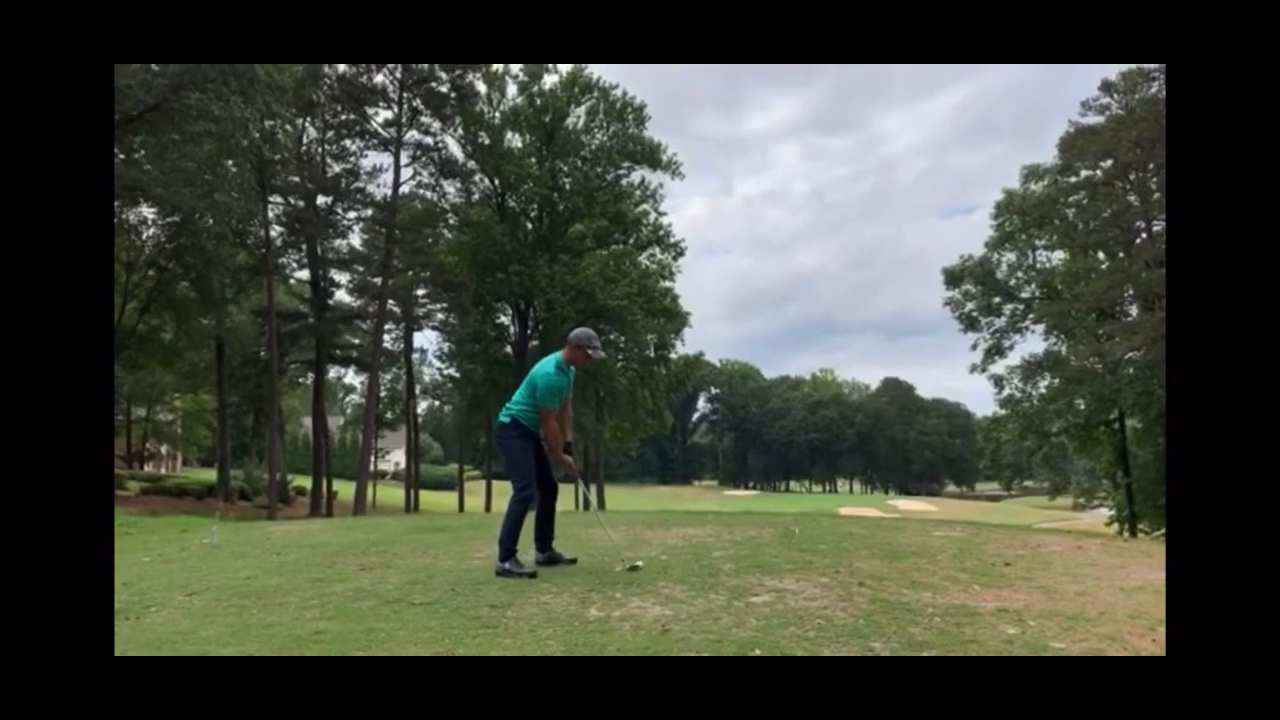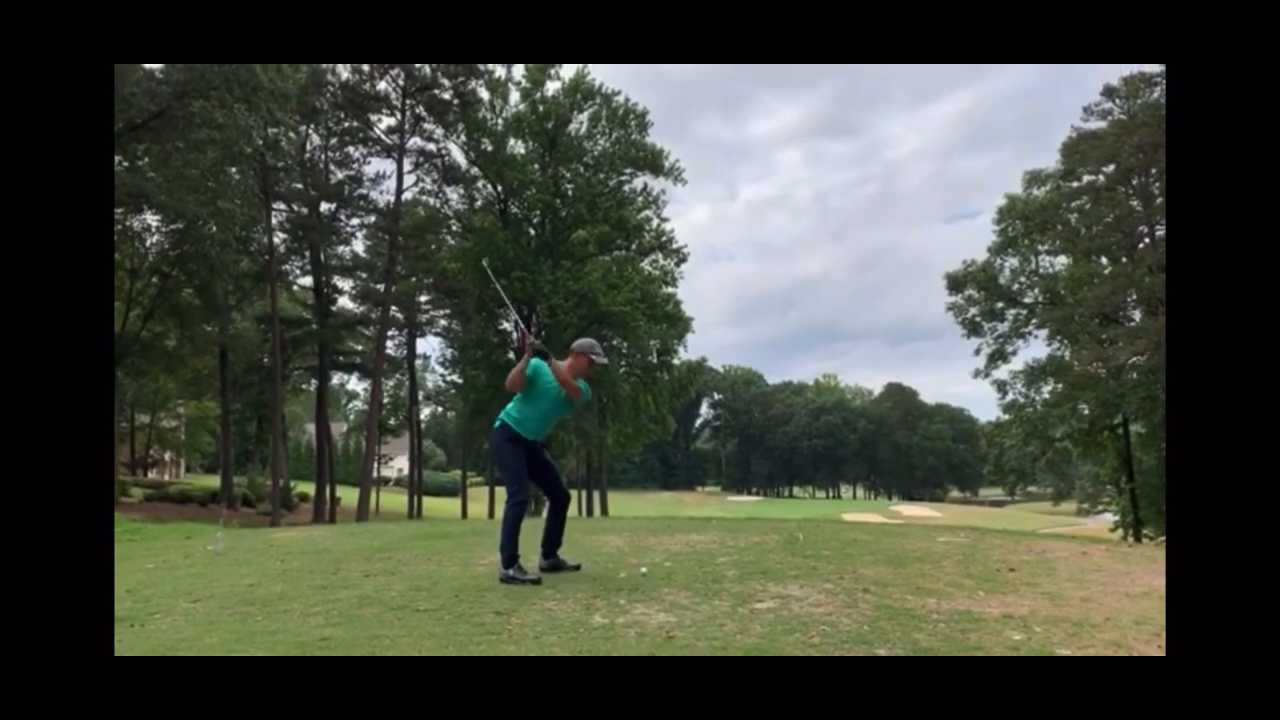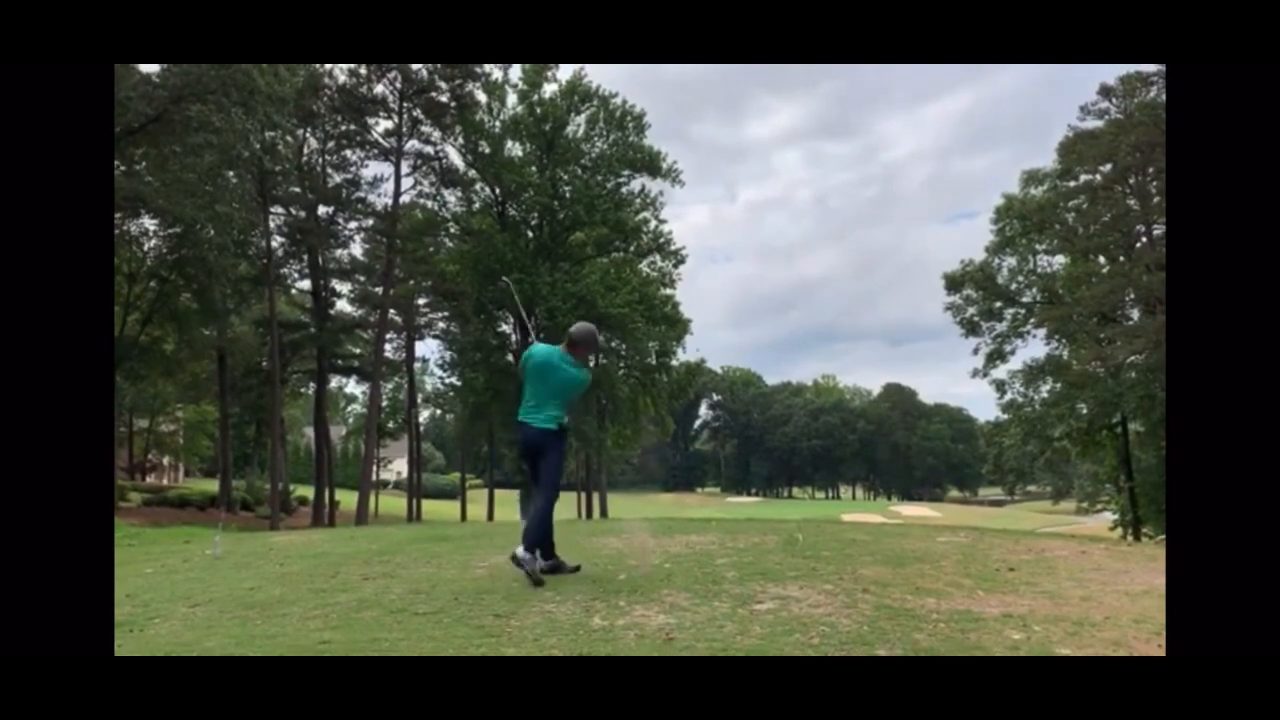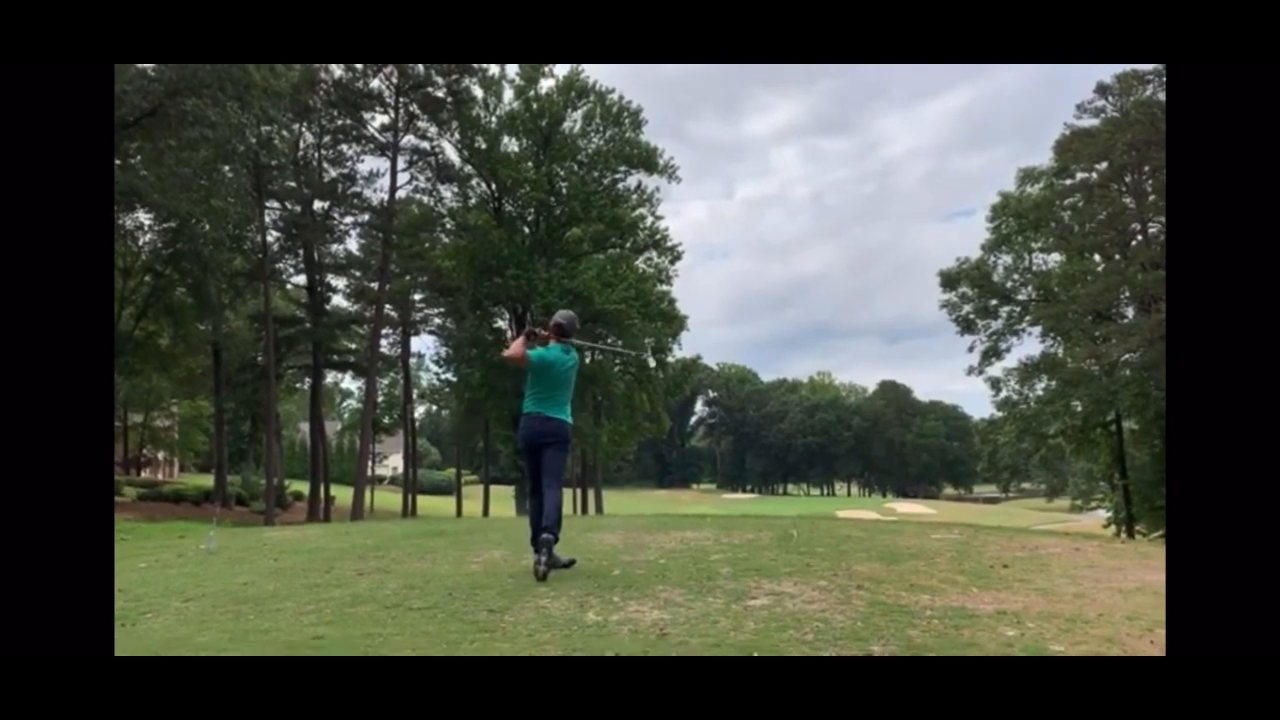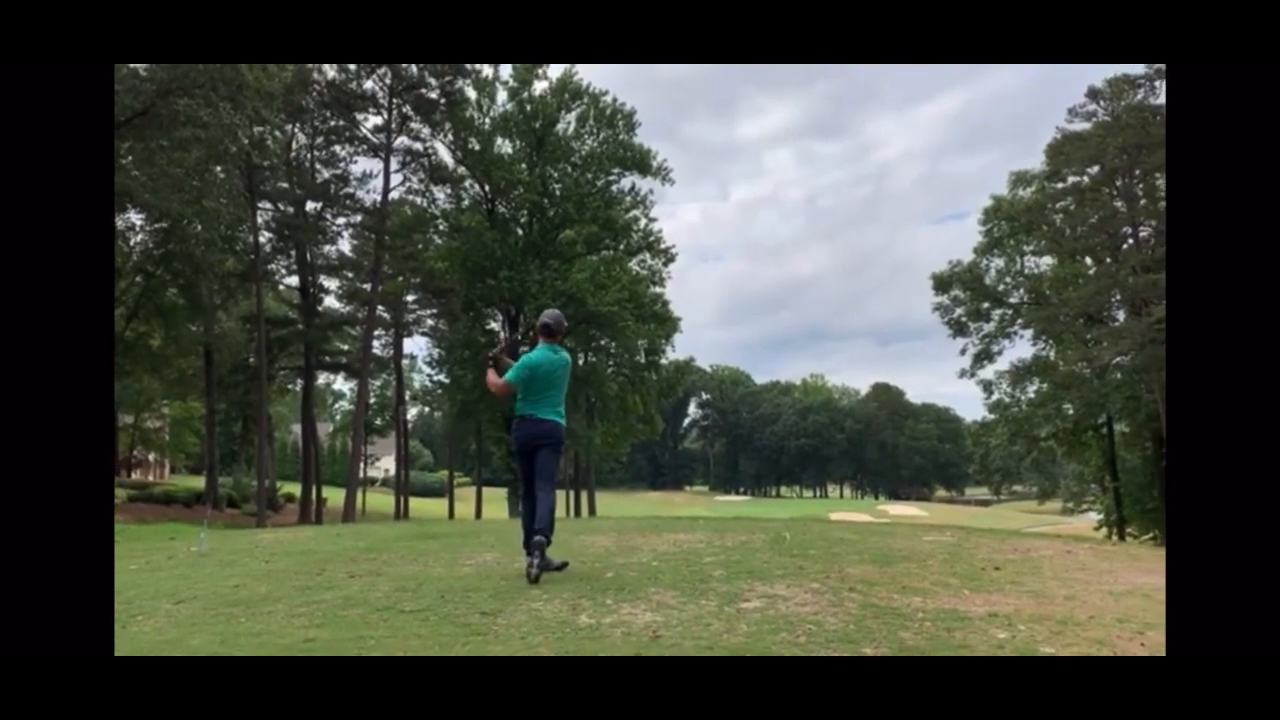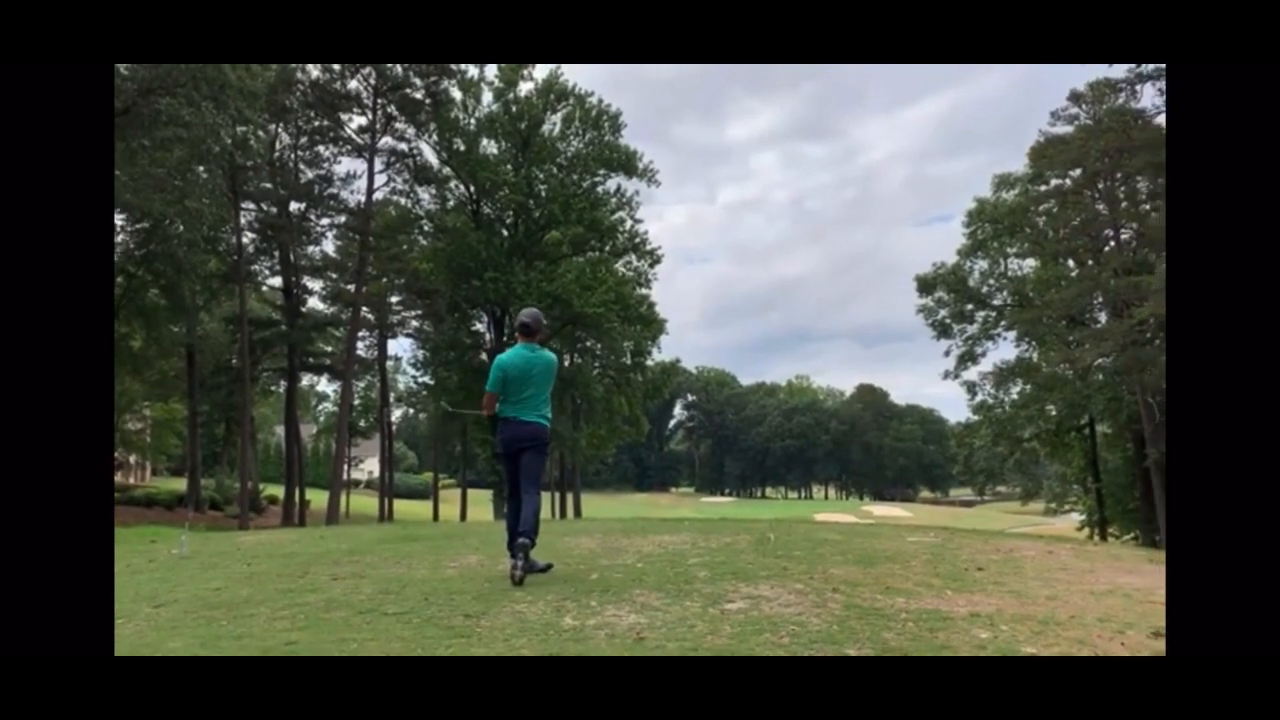
dt=0.7s
person 1, frame 1
left shoulder: (569, 371)
right shoulder: (550, 374)
left elbow: (565, 410)
right elbow: (549, 421)
left wrist: (567, 447)
right wrist: (559, 457)
left hip: (529, 432)
right hip: (513, 429)
left knee: (549, 488)
right knee: (526, 491)
left ankle: (544, 551)
right ankle: (505, 560)
person 1, frame 2
left shoulder: (582, 390)
right shoulder: (537, 367)
left elbow: (568, 385)
right elbow: (511, 385)
left wrist: (548, 357)
right wrist: (526, 356)
left hip: (533, 444)
right hip: (507, 436)
left knee: (561, 496)
right knee: (519, 497)
left ankle: (549, 557)
right ankle: (509, 566)
person 1, frame 3
left shoulder: (538, 351)
right shoulder: (582, 376)
left elbow: (523, 371)
left hip: (527, 431)
right hip: (550, 435)
left knee: (542, 493)
right knee: (547, 495)
left ankle: (548, 557)
right ankle: (526, 550)
person 1, frame 4
left shoulder: (546, 357)
right shoulder: (571, 356)
left elbow: (512, 355)
left wrist: (526, 337)
right wrist: (542, 341)
left hip: (531, 425)
right hip: (558, 427)
left knee: (536, 489)
right knee: (552, 486)
left ankle: (542, 550)
right ankle: (548, 536)
person 1, frame 5
left shoulder: (531, 359)
right shoulder: (565, 359)
left elbow: (499, 389)
left wrist: (492, 369)
right wrist: (507, 362)
left hip: (525, 428)
right hip: (551, 429)
left knee: (528, 491)
right knee: (545, 489)
left ankle: (533, 552)
right ankle: (540, 540)
person 1, frame 6
left shoulder: (503, 360)
right shoulder: (550, 360)
left elbow: (488, 404)
left wrist: (492, 411)
left hip: (509, 429)
right hip: (537, 430)
left knee: (514, 493)
right knee: (530, 490)
left ankle: (518, 554)
right ankle: (524, 542)
